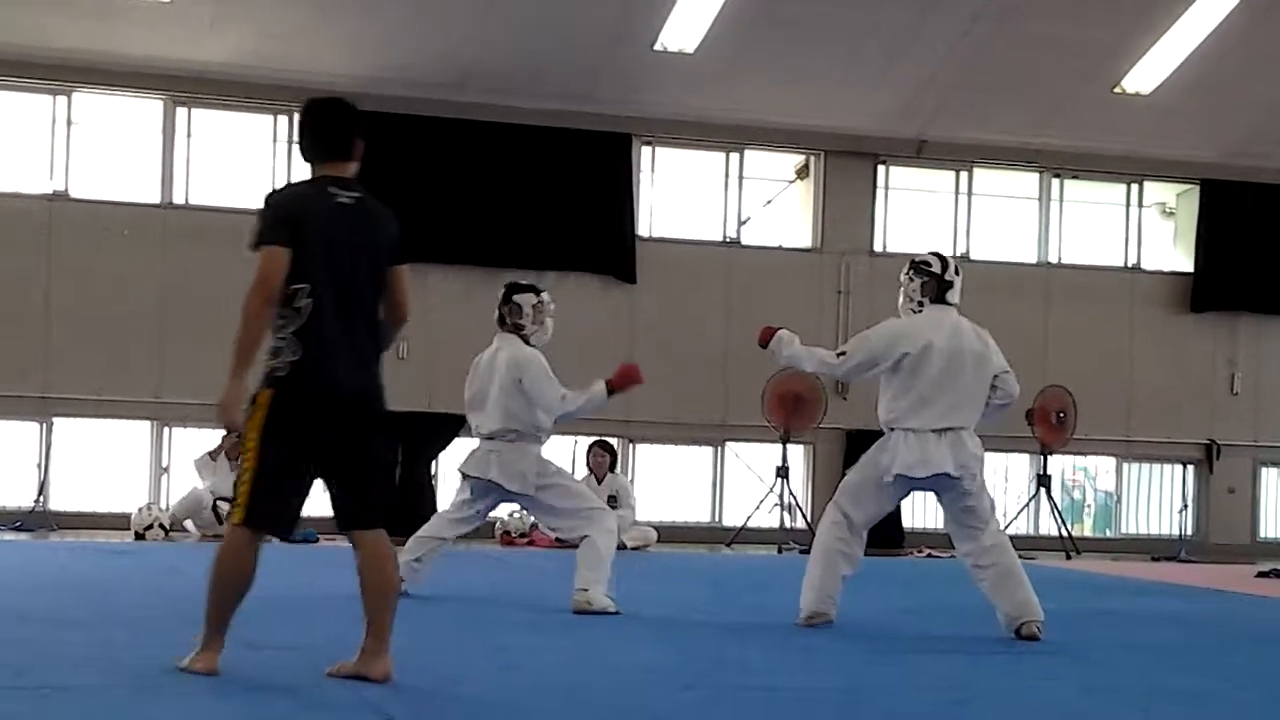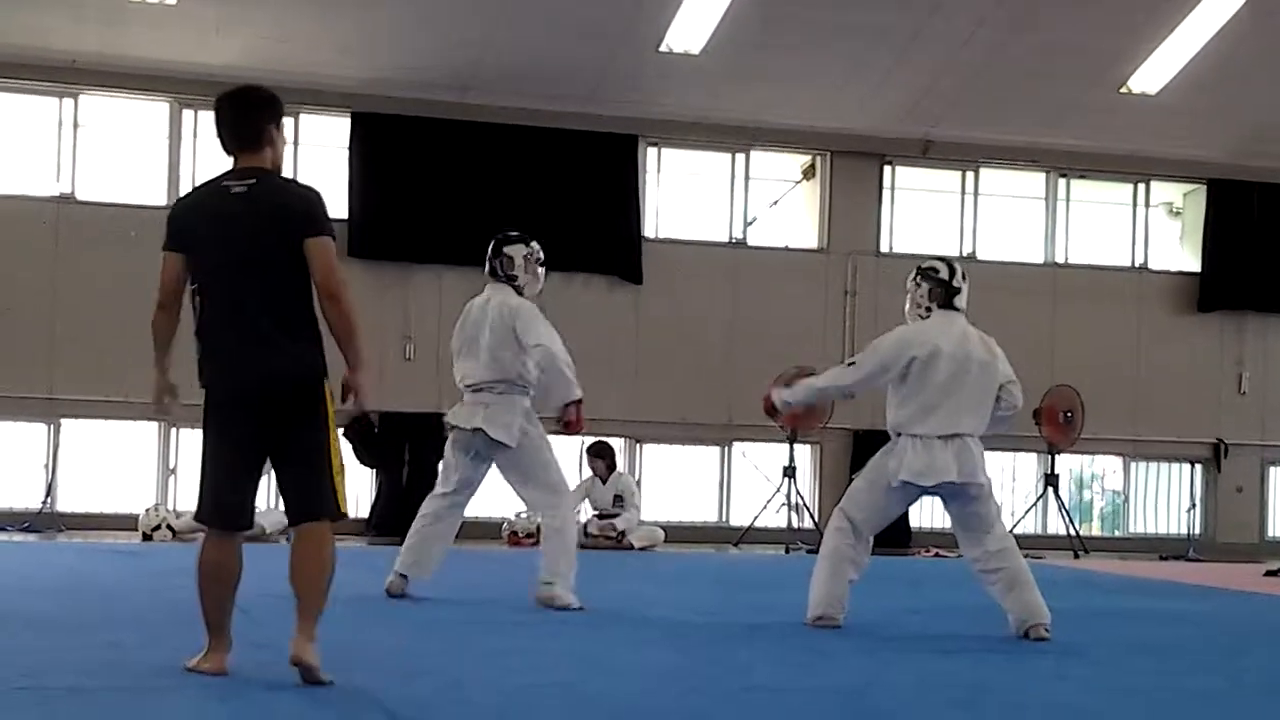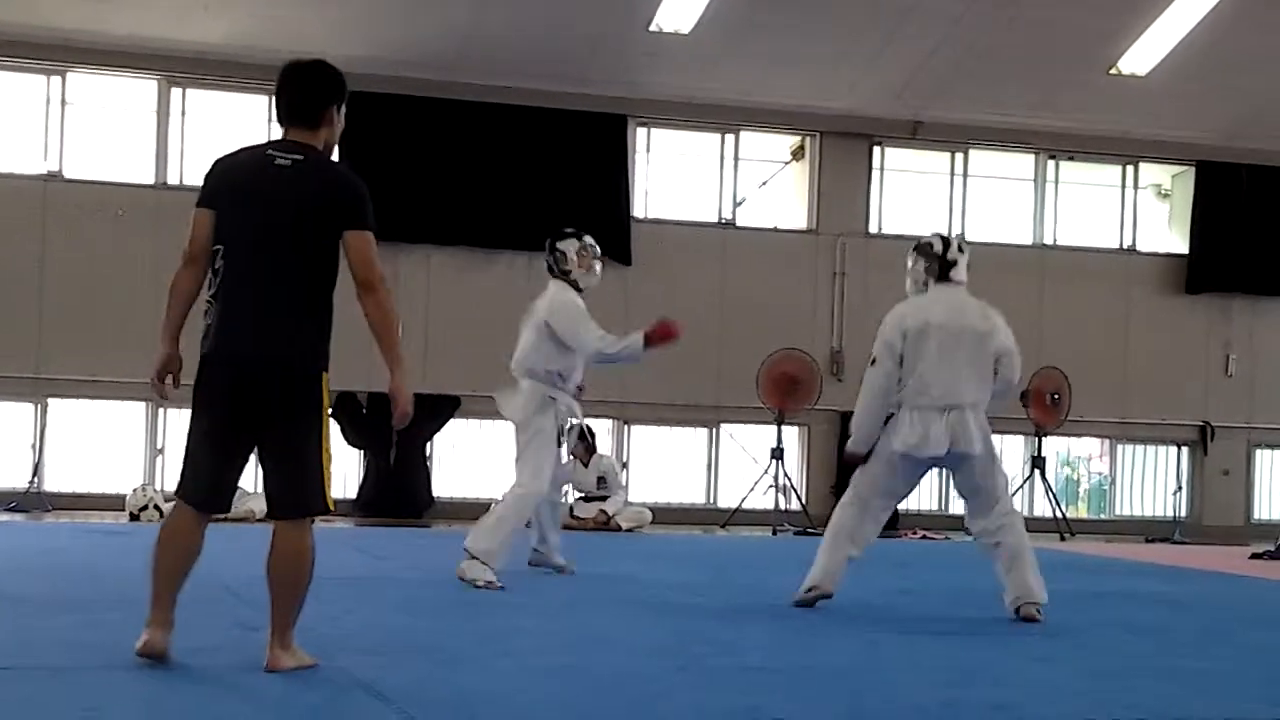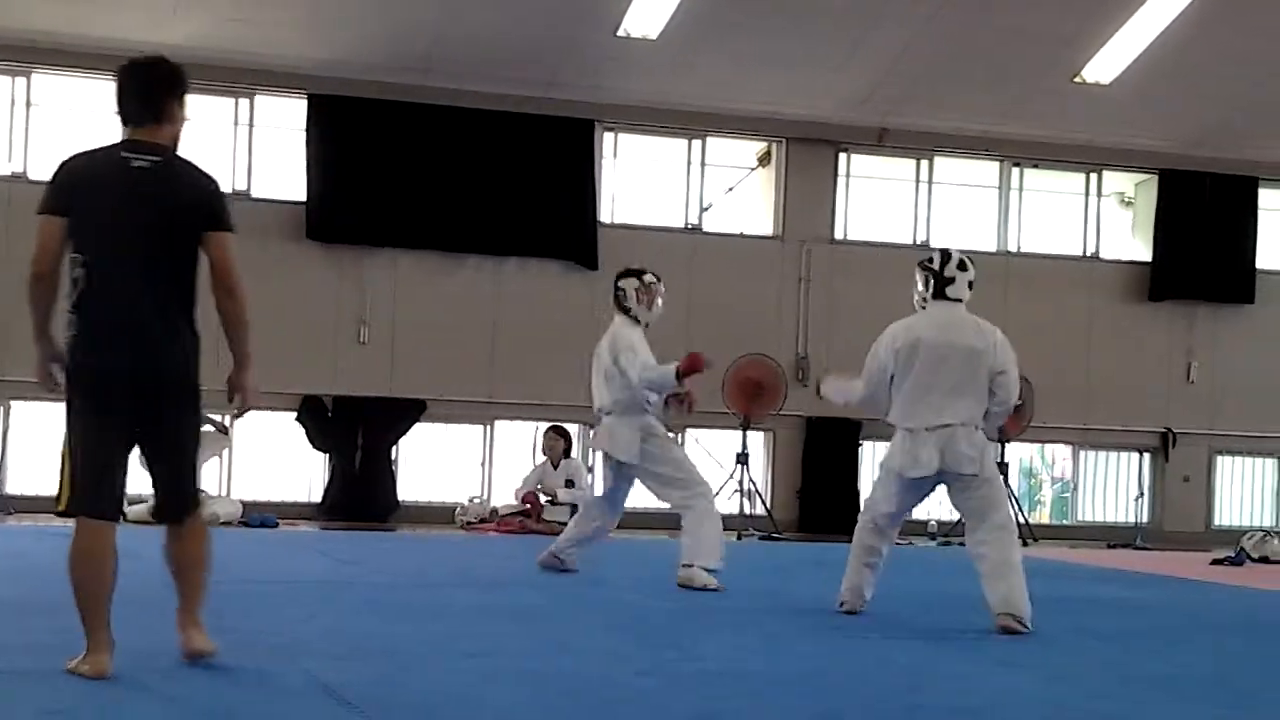
dt=0.7s
person 1, frame 1
left shoulder: (287, 206)
right shoulder: (381, 218)
left elbow: (262, 296)
right elbow: (398, 312)
left wrist: (236, 381)
left hip: (296, 388)
right hip: (361, 391)
left knee: (247, 523)
right knee: (368, 524)
left ankle: (209, 648)
right ankle: (375, 651)
person 1, frame 2
left shoulder: (190, 210)
right shoulder: (300, 201)
left elbow: (168, 303)
right elbow: (331, 293)
left wrist: (162, 371)
right wrist: (355, 366)
left hip: (227, 385)
right hip: (297, 381)
left knee: (222, 524)
right knee: (313, 517)
left ankle: (216, 649)
right ankle: (304, 637)
person 1, frame 3
left shoulder: (227, 171)
right shoulder: (342, 187)
left elbow: (193, 264)
right elbow: (370, 285)
left wrist: (169, 342)
right wrist: (397, 372)
left hip: (225, 358)
right hip: (296, 368)
left knee: (193, 498)
right knee: (295, 514)
left ankle: (158, 624)
right ankle: (282, 645)
person 1, frame 4
left shoulder: (74, 175)
right shoulder: (198, 187)
left elbow: (42, 272)
right elbow: (227, 287)
left wrist: (45, 342)
right wrist: (242, 365)
left hip: (96, 364)
right hip: (172, 368)
left knee: (94, 512)
right knee: (183, 508)
left ankle: (97, 649)
right ankle: (191, 625)
person 2, frame 1
left shoulder: (902, 331)
right shoulder: (979, 339)
left elbow: (837, 363)
right elbow: (1007, 391)
left wrist: (782, 343)
left hip: (903, 449)
right hip: (957, 452)
left knee: (843, 519)
right knee: (982, 535)
left ankle: (817, 607)
right ankle: (1026, 617)
person 2, frame 2
left shoulder: (910, 339)
right shoulder: (986, 346)
left elbow: (850, 376)
right elbow: (1011, 400)
left wrist: (787, 397)
left hip: (911, 455)
right hip: (963, 458)
left knee: (850, 524)
right knee: (989, 539)
left ankle: (825, 610)
right ankle: (1033, 619)
person 2, frame 3
left shoulder: (905, 314)
right shoulder: (989, 318)
left elbow: (879, 384)
right elbow: (1009, 377)
left wrist: (860, 440)
left hip: (914, 427)
right hip: (968, 429)
left knee: (863, 502)
right knee: (997, 514)
left ankle: (819, 583)
right ankle: (1028, 598)
person 2, frame 4
left shoulder: (901, 333)
right shoulder: (989, 336)
left elbow: (869, 394)
right elbow: (1005, 397)
left wrist: (831, 387)
left hip: (913, 446)
right hip: (966, 446)
left knee: (877, 521)
right knee: (992, 529)
left ankle: (852, 597)
right ankle: (1010, 609)
person 3, frame 1
left shoulder: (483, 360)
right shoulder: (527, 359)
right elbow: (561, 406)
right wrist: (611, 386)
left hip: (485, 459)
right hip: (521, 463)
left knee: (450, 522)
right knee: (598, 519)
left ankle: (399, 576)
right ankle: (590, 593)
person 3, frame 2
left shoulder: (471, 310)
right shoulder: (519, 308)
right elbow: (549, 352)
right wrist: (570, 400)
left hip: (470, 412)
right hip: (510, 416)
left knee: (446, 499)
right knee: (556, 501)
left ankle: (401, 576)
right ankle: (555, 585)
person 3, frame 3
left shoulder: (551, 302)
right shoulder: (563, 302)
right elbow: (598, 346)
left wrist: (571, 373)
right wrist: (648, 339)
left hip: (545, 402)
right hip: (541, 405)
left knee: (545, 483)
right knee: (532, 486)
left ankle: (547, 551)
right ankle: (477, 560)
person 3, frame 4
left shoulder: (622, 335)
right shoulder: (626, 336)
right elbow: (644, 375)
left wrist: (672, 394)
right wrist: (680, 371)
left hip: (619, 431)
right hip: (637, 432)
left knee: (608, 506)
right knee: (696, 494)
left ankle: (559, 553)
right ankle: (694, 567)
